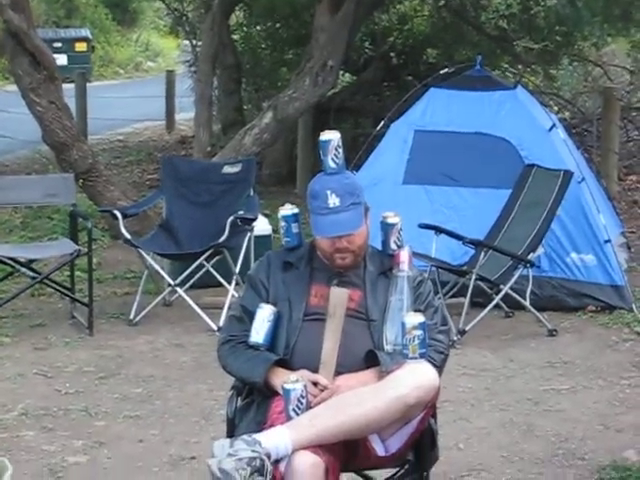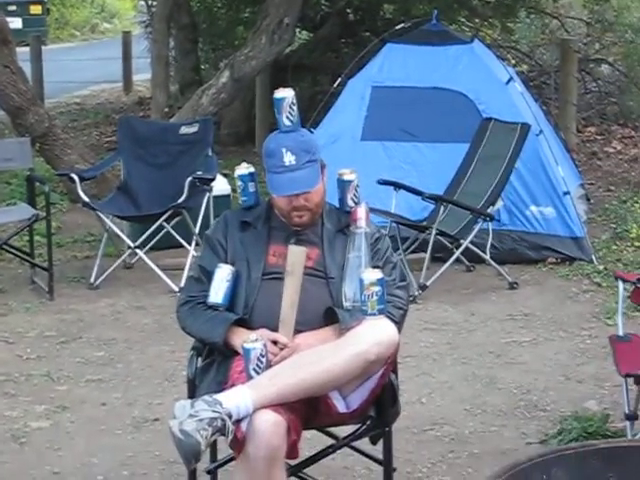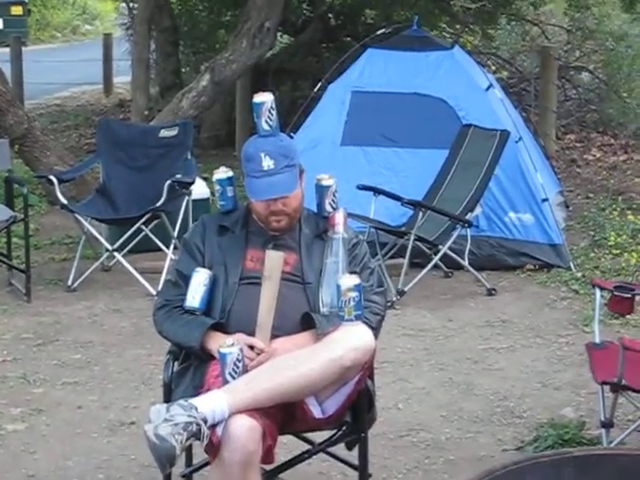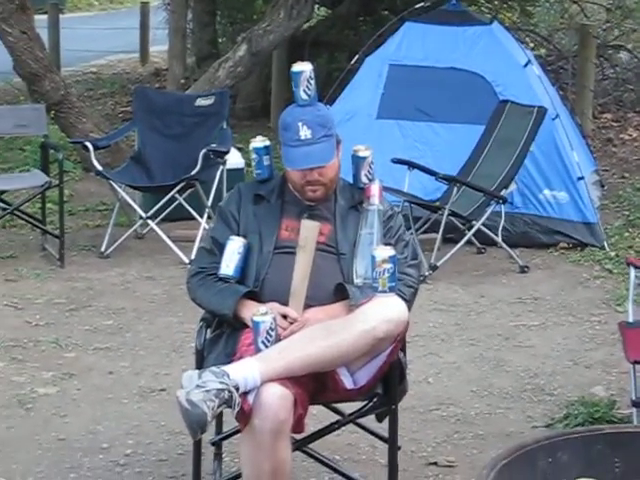
dt=0.5s
person 1, frame 1
right shoulder: (276, 268)
left elbow: (434, 347)
right elbow: (232, 344)
left wrist: (363, 382)
right wrist: (280, 377)
left hip: (377, 416)
right hip: (300, 409)
left knee: (422, 378)
left ankle: (263, 445)
person 1, frame 2
right shoulder: (234, 228)
left elbow: (392, 303)
right elbow: (191, 305)
left wrist: (322, 340)
right wrist: (241, 337)
left hip: (339, 374)
right hip: (260, 367)
left knee: (381, 335)
right knee: (264, 430)
left ankle: (223, 406)
person 1, frame 3
right shoulder: (211, 233)
left elbow: (370, 310)
right elbow: (168, 309)
left wrist: (300, 344)
right wrist: (217, 341)
left hip: (315, 379)
right hip: (236, 375)
left knee: (357, 340)
right knee: (239, 435)
left ankle: (199, 412)
person 1, frame 4
right shoulder: (246, 201)
left elbow: (404, 282)
right elbow: (202, 277)
left wrist: (334, 314)
right wrist: (249, 309)
left hip: (348, 353)
right hip: (267, 342)
left knee: (391, 313)
right knee: (270, 404)
left ankle: (230, 379)
